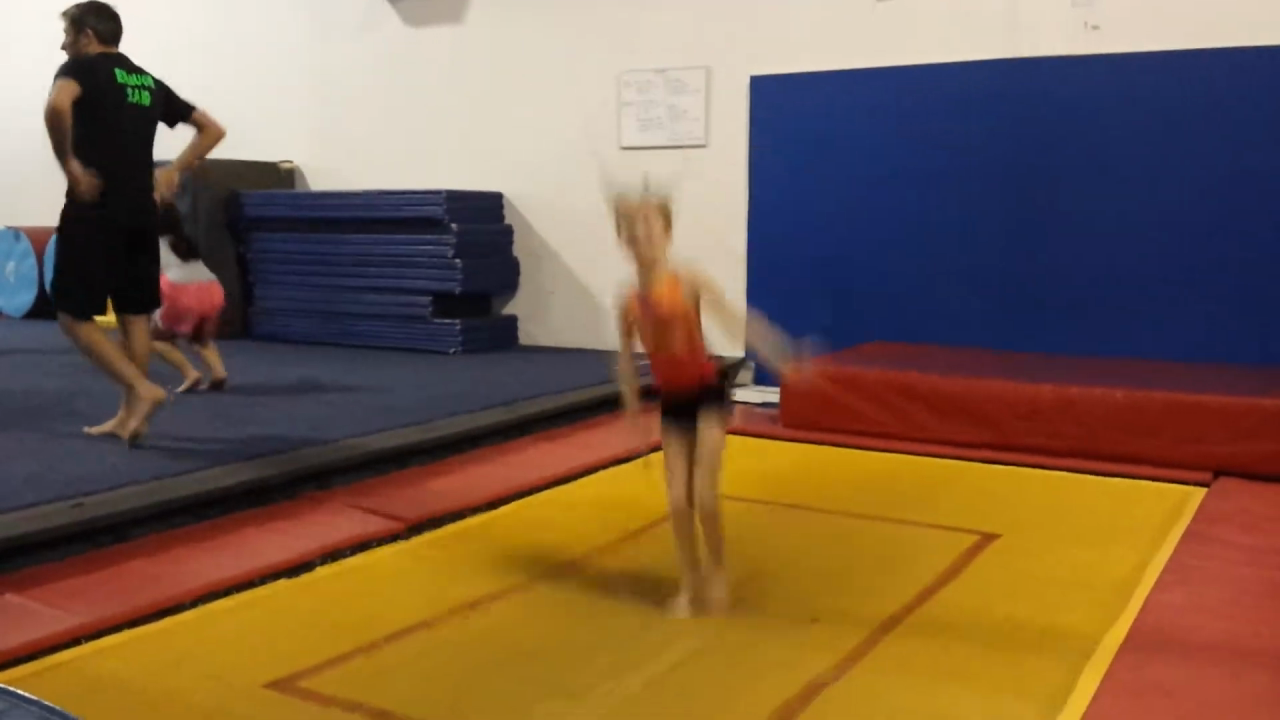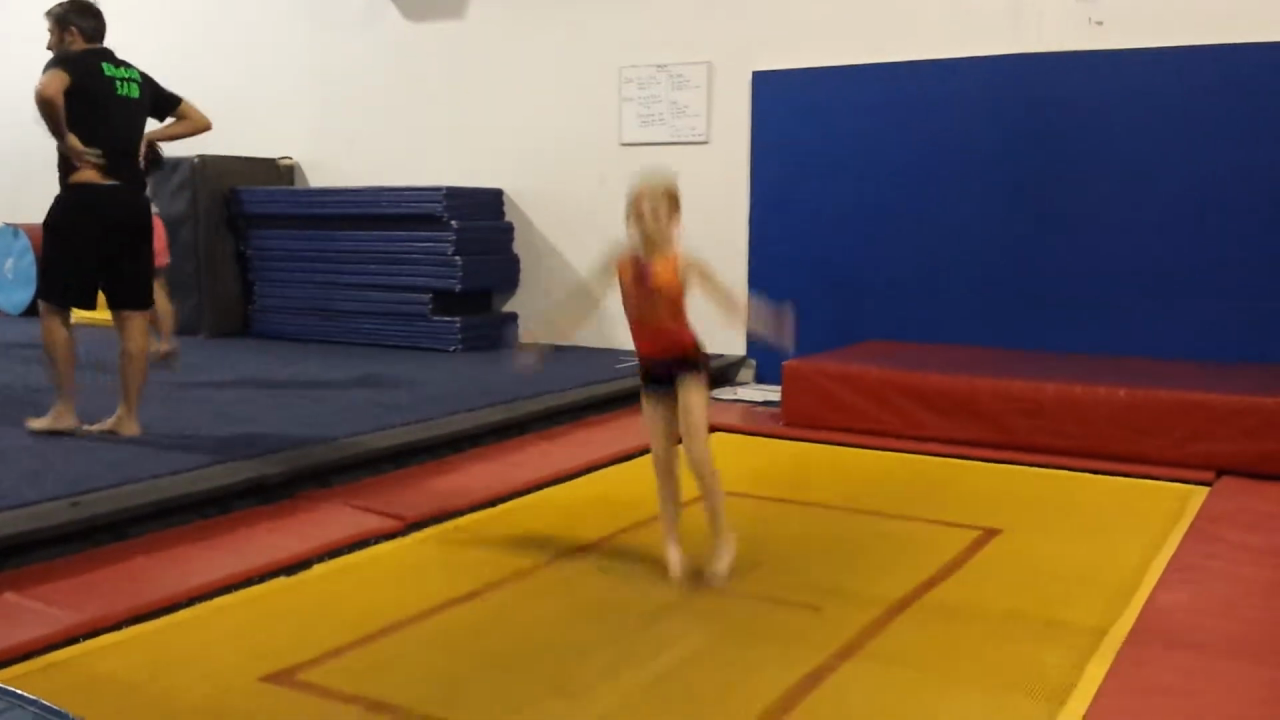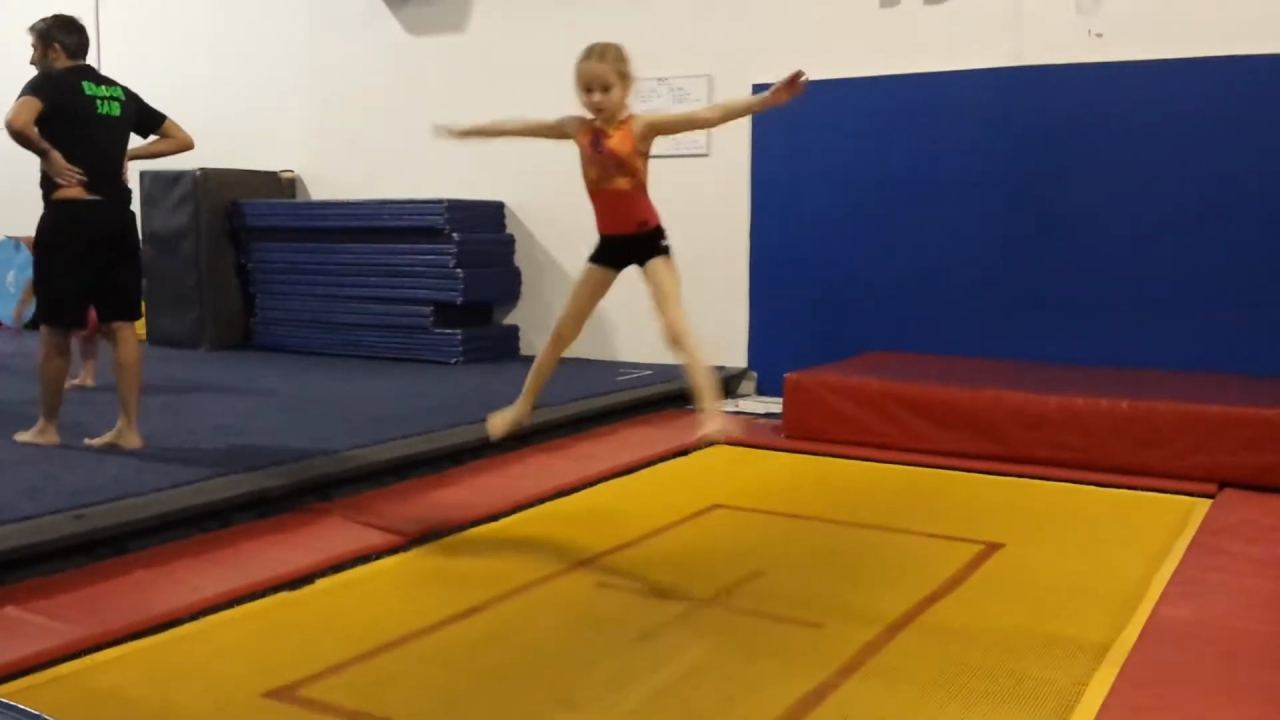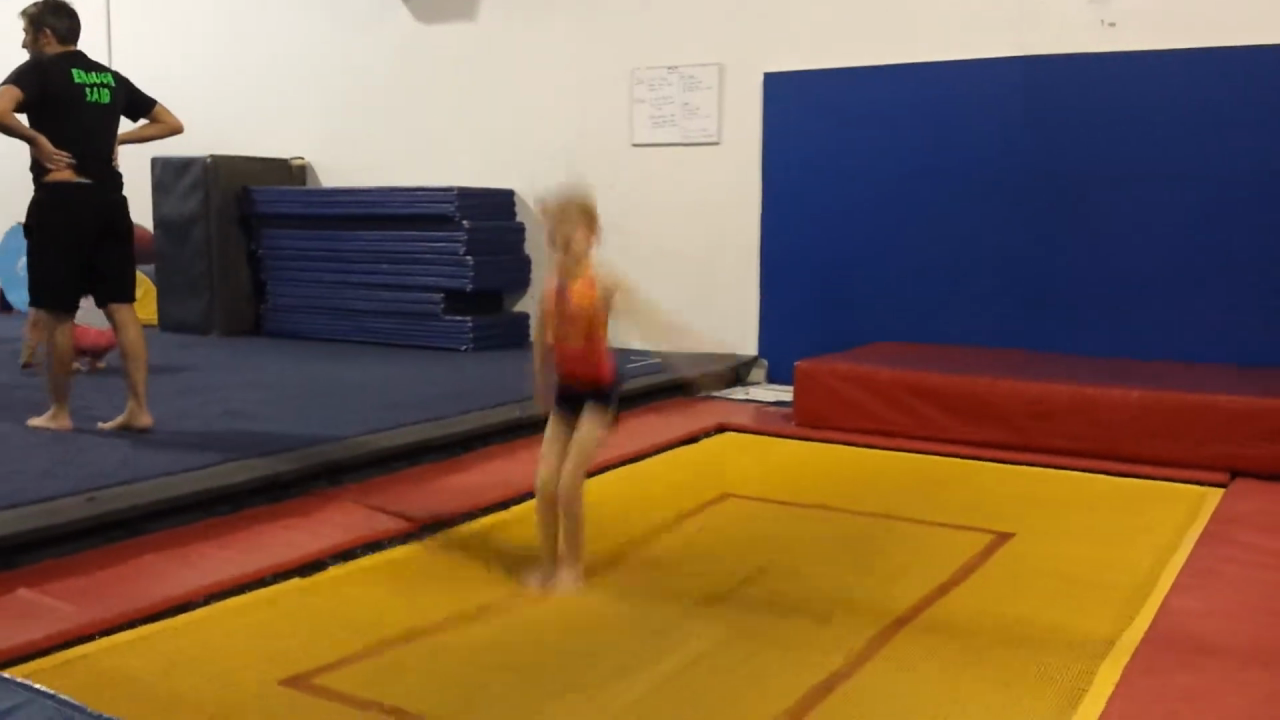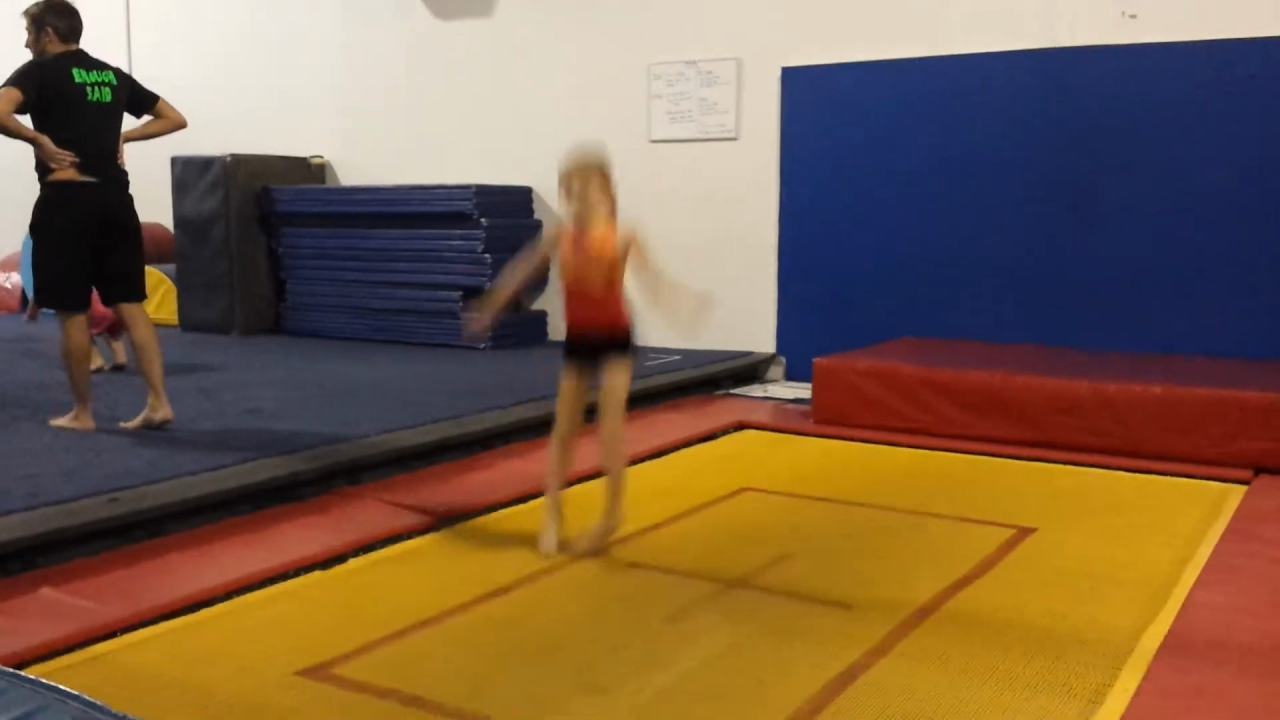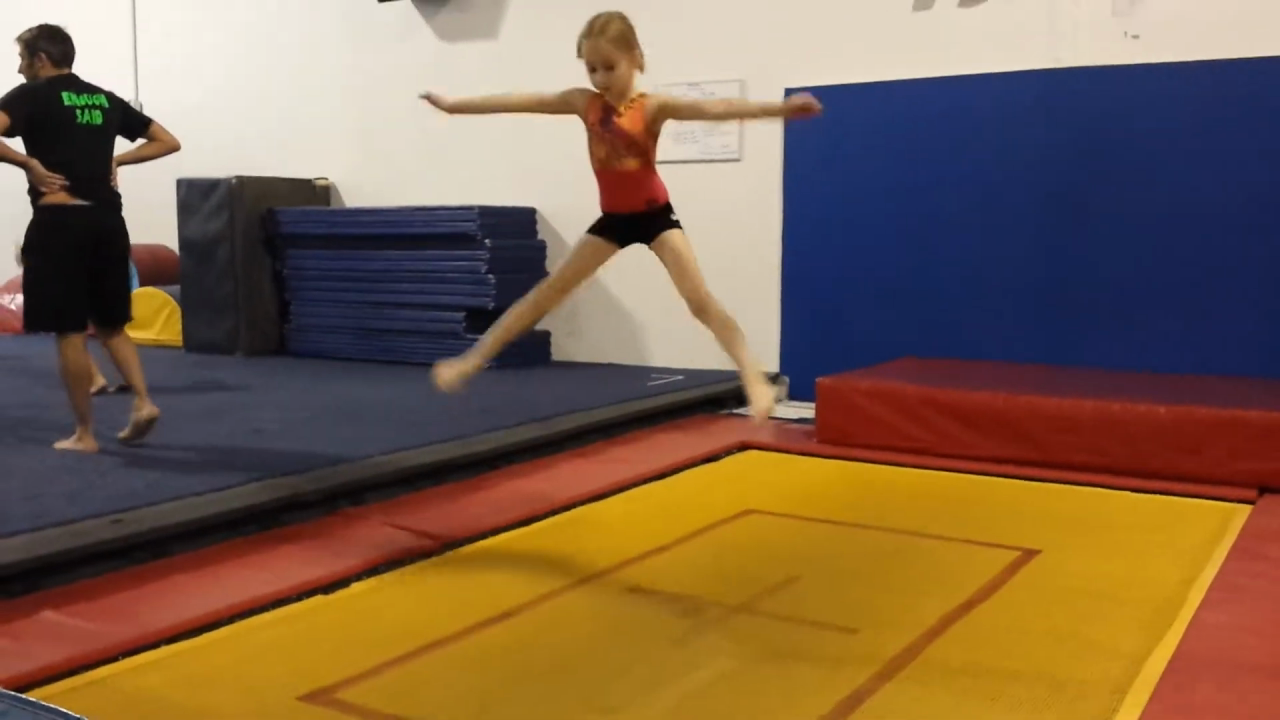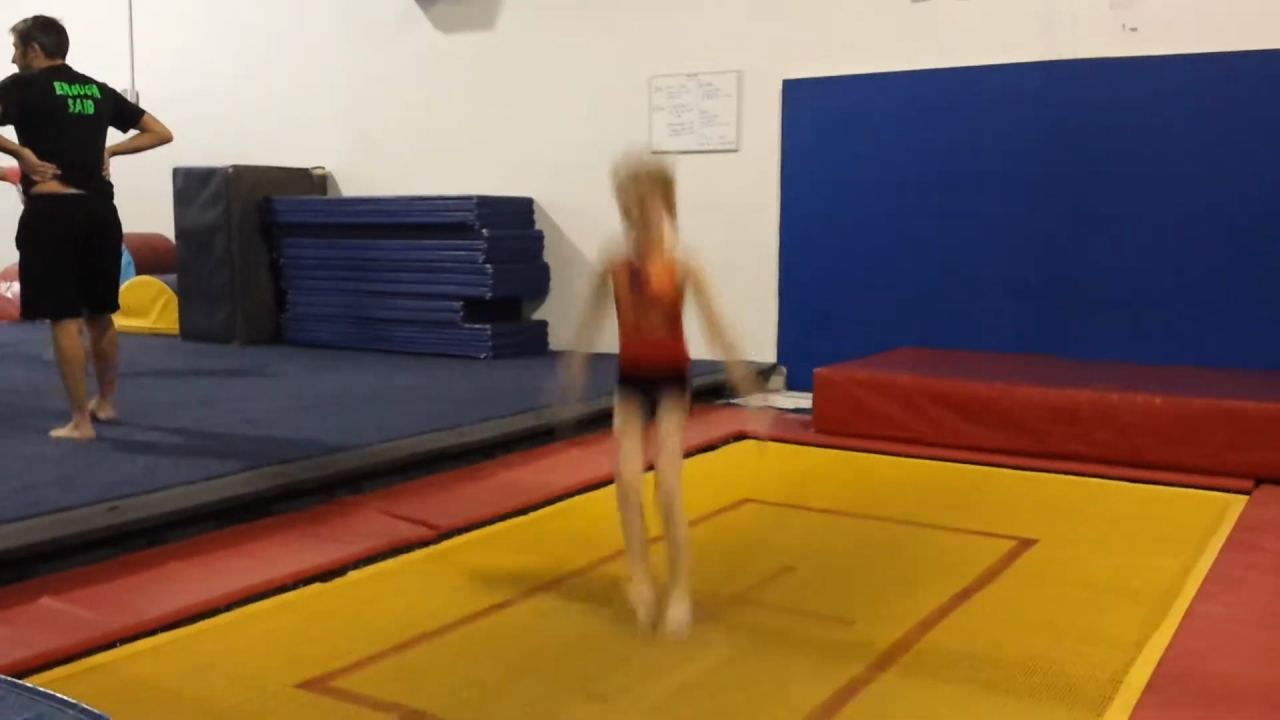
dt=0.3s
person 1, frame 1
left shoulder: (83, 69)
right shoulder: (151, 83)
left elbow: (57, 106)
right elbow: (213, 130)
left wrist: (69, 164)
right wrist: (174, 171)
left hip: (95, 211)
right hip: (140, 209)
left knee: (74, 316)
right knee: (134, 316)
left ankle: (143, 389)
right ankle: (128, 416)
person 1, frame 2
left shoulder: (70, 64)
right shoulder: (136, 76)
left elbow: (47, 92)
right elbow: (199, 121)
left wrist: (64, 135)
right wrist: (144, 138)
left hip: (85, 202)
right hip: (132, 203)
left knee: (53, 308)
right knee: (132, 314)
left ankle: (63, 409)
right ankle: (127, 417)
person 1, frame 3
left shoulder: (50, 84)
right shoulder: (121, 93)
right elbow: (181, 139)
left wrist: (47, 153)
right wrist: (126, 154)
left hip: (70, 218)
right hip: (117, 218)
left knee: (56, 330)
right knee: (121, 327)
left ankle: (47, 427)
right ankle: (128, 428)
person 1, frame 4
left shoulder: (39, 71)
right shoulder: (110, 78)
right elbow: (170, 123)
right wrist: (117, 138)
left hip: (61, 201)
right hip: (109, 200)
left knee: (57, 313)
right knee: (121, 307)
left ankle: (59, 412)
right ankle: (138, 408)
person 1, frame 5
left shoulder: (40, 72)
right shoulder: (113, 75)
right elbow: (174, 118)
left wrist: (37, 139)
right wrist: (123, 137)
left hip: (66, 201)
right hip: (115, 199)
left knee: (72, 312)
right knee: (130, 305)
left ankle: (82, 413)
right ankle: (158, 401)
person 1, frame 6
right shoulder: (106, 100)
right elbow: (168, 142)
right wrist: (117, 160)
left hip: (59, 223)
right hip: (107, 221)
left knee: (70, 333)
right knee: (111, 326)
left ankle: (84, 434)
right ankle: (142, 402)
person 1, frame 7
right shoulder: (100, 91)
right elbow: (160, 133)
right wrist: (108, 150)
left hip: (52, 212)
right hip: (99, 210)
left knee: (64, 320)
right knee: (99, 314)
left ankle: (81, 421)
right ankle: (105, 401)
person 2, frame 1
left shoulder: (689, 283)
right shoulder: (628, 302)
left elbow: (736, 319)
right elbow: (627, 357)
left wrist: (780, 357)
right wrist: (632, 405)
left hip: (707, 394)
right hip: (673, 400)
left knee: (705, 499)
right knee: (678, 503)
left ankle: (719, 571)
right ankle: (689, 584)
person 2, frame 2
left shoulder: (685, 265)
right shoulder: (621, 261)
left elbow: (728, 300)
right elbow: (585, 300)
left wrist: (766, 323)
left hip: (688, 362)
right hip: (651, 367)
left knee: (697, 455)
right knee: (663, 460)
left ankle: (723, 536)
right ankle: (673, 539)
person 2, frame 3
left shoulder: (642, 127)
right shoulder: (577, 128)
left elbow: (707, 117)
right elbow: (520, 127)
left wrist: (765, 100)
right wrist: (465, 130)
left hip: (648, 239)
right hip: (610, 243)
left knee: (675, 329)
right knee: (563, 329)
left ankle: (711, 412)
right ankle: (521, 406)
person 2, frame 4
left shoulder: (607, 284)
right shoulder: (550, 286)
left elbow: (647, 316)
right wrist: (542, 380)
left hip: (599, 391)
right hip: (567, 392)
left knee: (568, 487)
right knee: (544, 486)
left ankle: (571, 567)
right ankle: (546, 566)
person 2, frame 5
left shoulder: (621, 235)
right shoulder: (558, 235)
left elbow: (650, 274)
right elbow: (523, 268)
left wrist: (675, 294)
right wrist: (489, 307)
left hip: (614, 338)
right hip: (578, 340)
left knee: (610, 430)
right knee: (563, 431)
left ankle: (611, 512)
right ankle: (552, 516)
person 2, frame 6
left shoulder: (653, 107)
right shoulder: (583, 102)
left elbow: (714, 109)
right elbow: (521, 100)
left wrist: (777, 109)
right wrist: (456, 105)
left hip: (656, 215)
right hip: (612, 219)
left knee: (699, 300)
right knee: (549, 291)
left ankle: (754, 378)
right ankle: (474, 360)
person 2, frame 7
left shoulder: (681, 268)
right shoulder: (614, 267)
left elbow: (714, 324)
right elbow: (591, 315)
left wrist: (743, 379)
right wrist: (574, 368)
left hip: (670, 377)
right hip: (631, 378)
left knee: (669, 488)
right knee: (628, 483)
left ankle: (680, 591)
right ankle: (639, 578)
